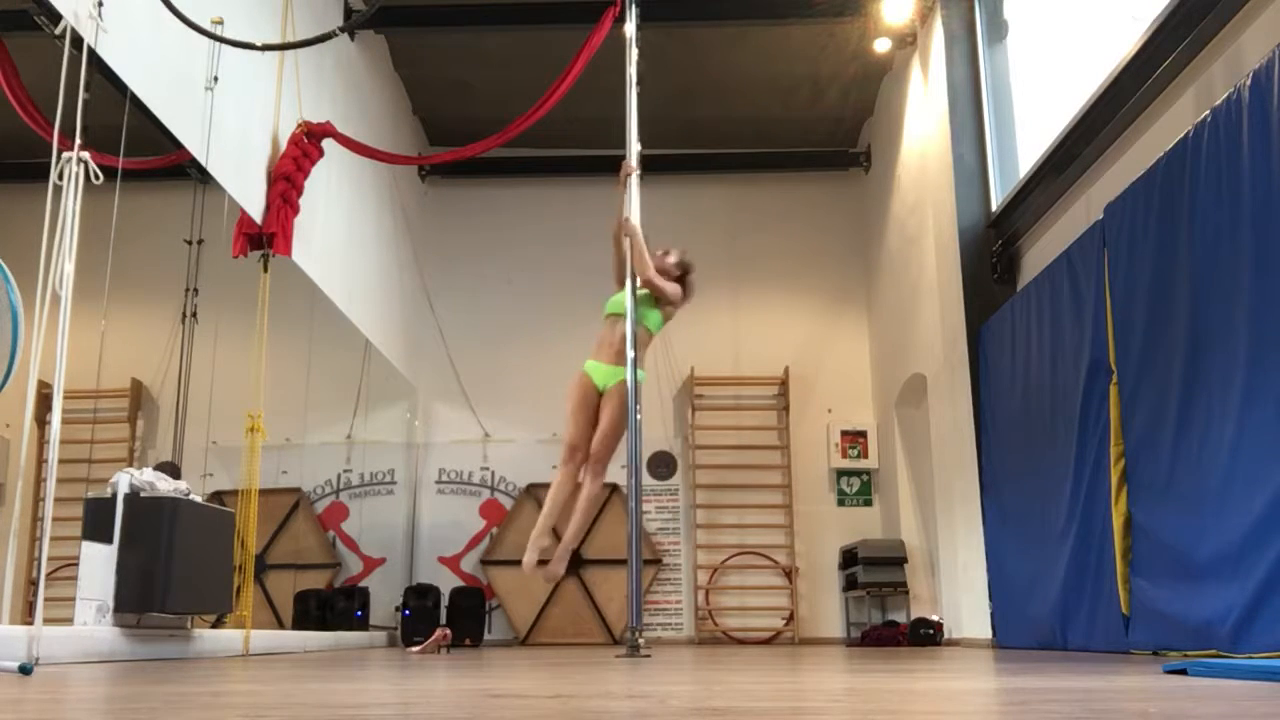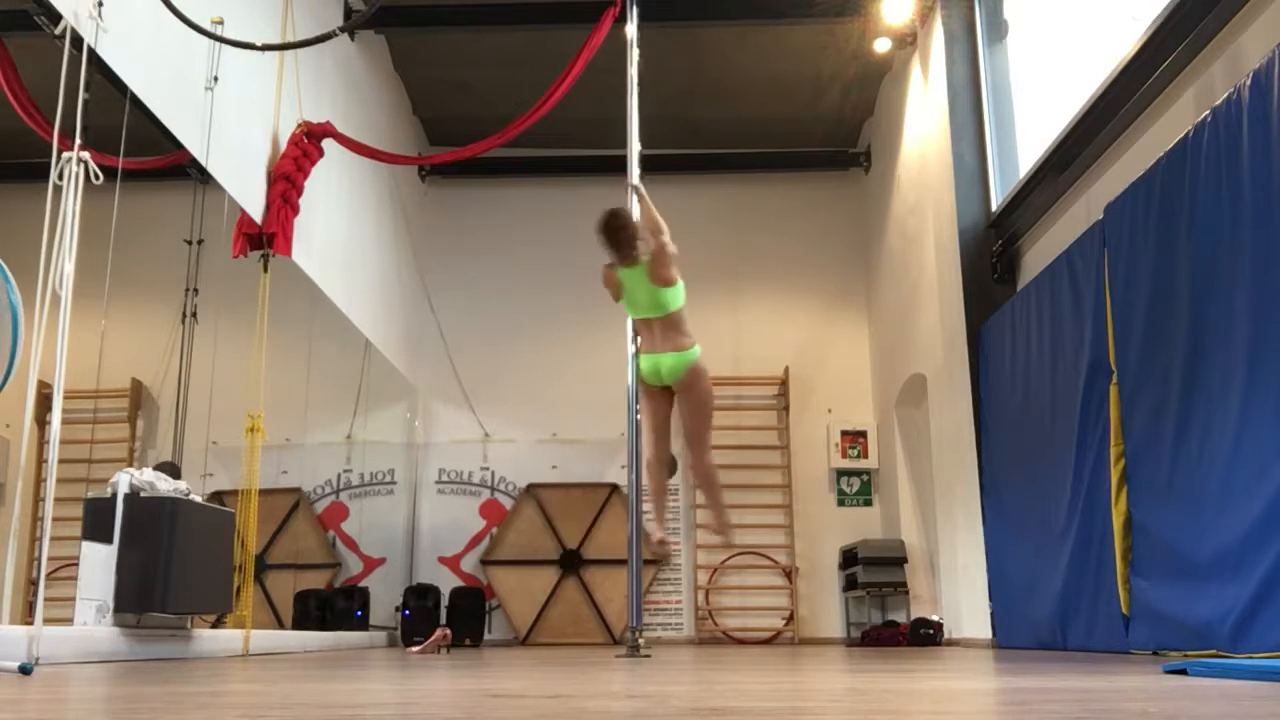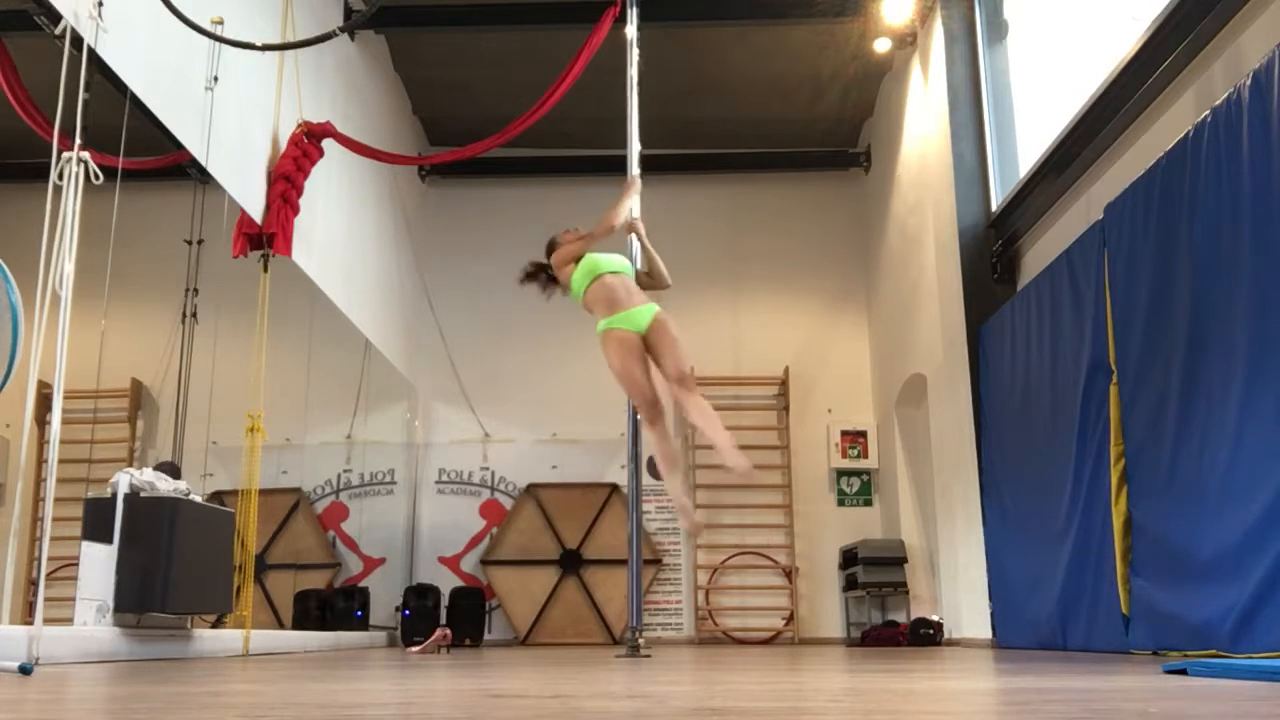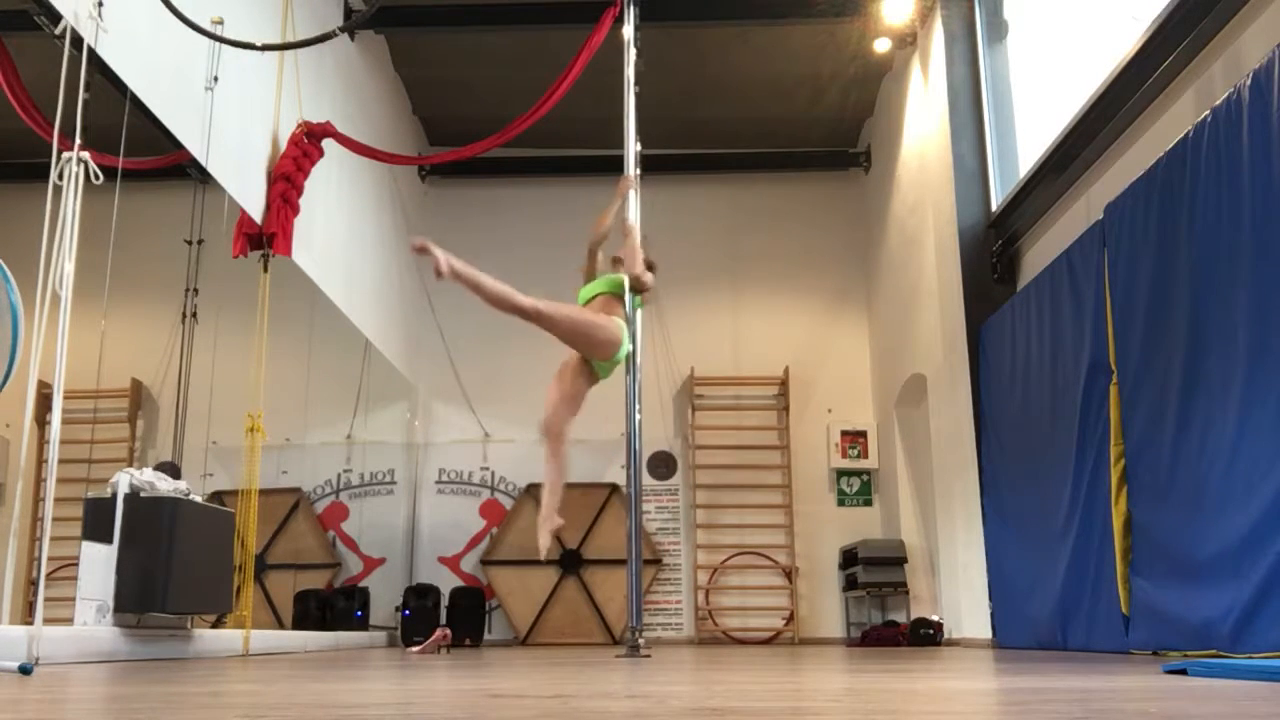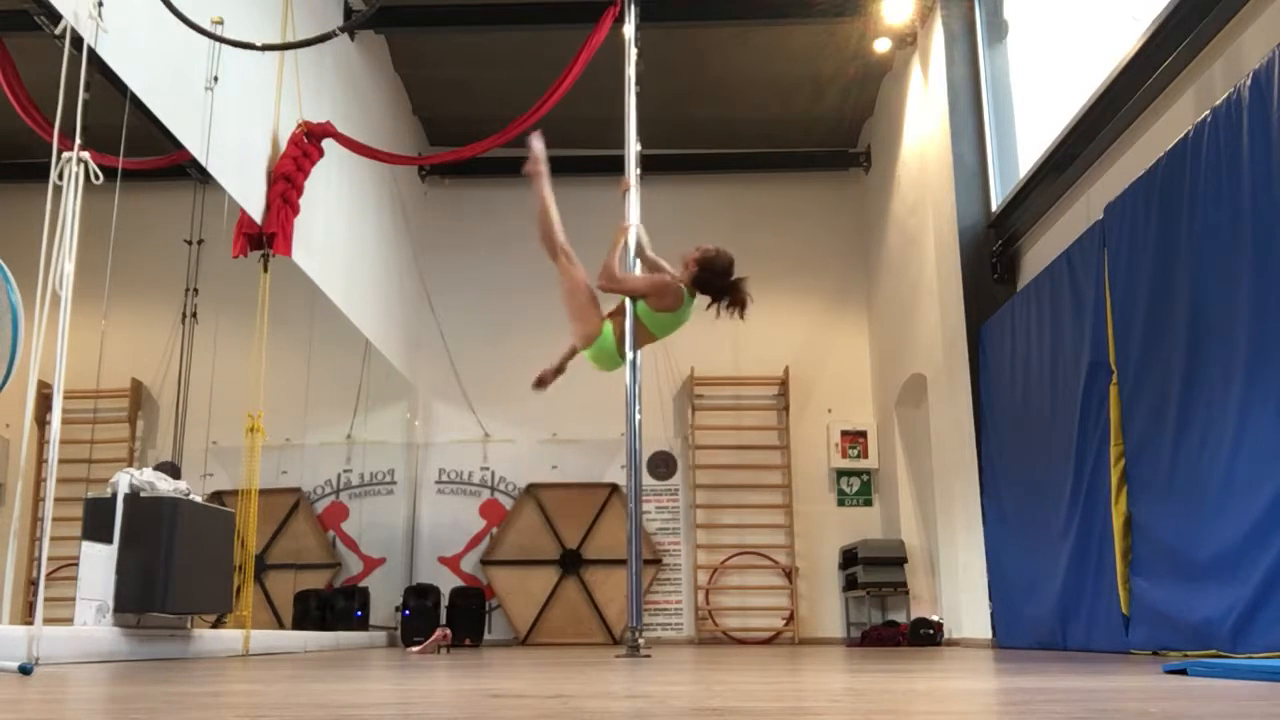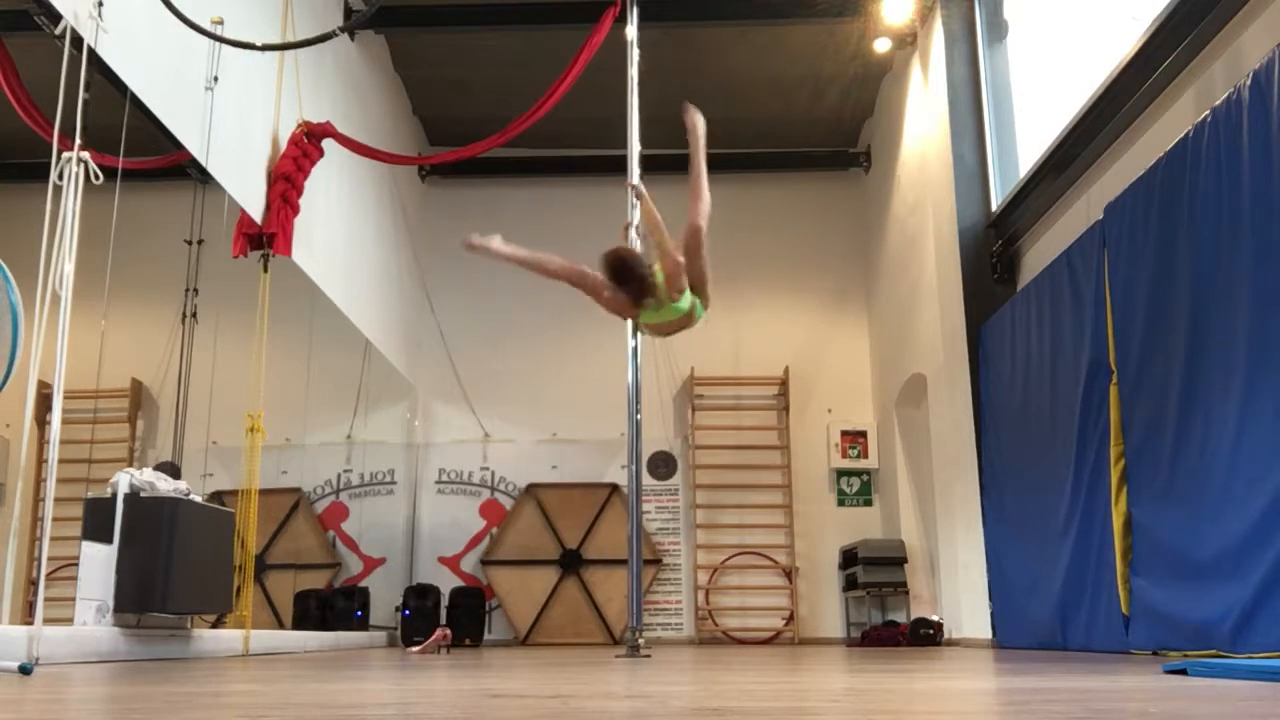
dt=0.5s
person 1, frame 1
left shoulder: (671, 297)
right shoulder: (635, 280)
left elbow: (650, 278)
right elbow: (621, 238)
left wrist: (637, 236)
right wrist: (624, 187)
left hip: (626, 379)
right hip: (593, 372)
left knee: (596, 462)
right knee: (571, 454)
left ankle: (566, 547)
right ankle: (541, 534)
person 1, frame 2
left shoulder: (612, 275)
right shoulder: (663, 258)
right elbow: (662, 235)
left wrist: (622, 245)
right wrist: (643, 198)
left hip: (647, 364)
right hip: (685, 360)
left knee: (657, 450)
right knee: (699, 449)
left ankle: (659, 527)
right ankle: (720, 522)
person 1, frame 3
left shoulder: (620, 264)
right shoulder: (562, 260)
left elbow: (663, 280)
right elbow: (611, 223)
left wrist: (641, 236)
right wrist: (631, 191)
left hip: (651, 317)
right hip: (616, 330)
left knee: (683, 381)
right knee: (651, 411)
left ankle: (724, 444)
right ankle: (681, 500)
person 1, frame 4
left shoulder: (637, 282)
right shoulder: (592, 284)
left elbow: (638, 273)
right elbow: (595, 242)
left wrist: (632, 238)
right wrist: (619, 199)
left hip: (608, 337)
right hip: (583, 359)
left knee: (528, 306)
right knee: (552, 429)
left ankle: (453, 266)
right ankle: (548, 515)
person 1, frame 5
left shoulder: (667, 286)
right shoulder: (685, 291)
left elbow: (610, 278)
right elbow: (647, 256)
left wrist: (619, 240)
left hip: (602, 346)
right hip: (614, 358)
left knee: (561, 249)
left ankle: (539, 170)
right ankle: (559, 365)
person 1, frame 6
left shoulder: (623, 303)
right shoulder: (675, 273)
right elbow: (660, 237)
right wrist: (644, 198)
left hip: (653, 325)
right hip: (693, 308)
left knee: (575, 274)
right knee: (697, 223)
left ankle: (500, 249)
right ankle: (697, 139)
